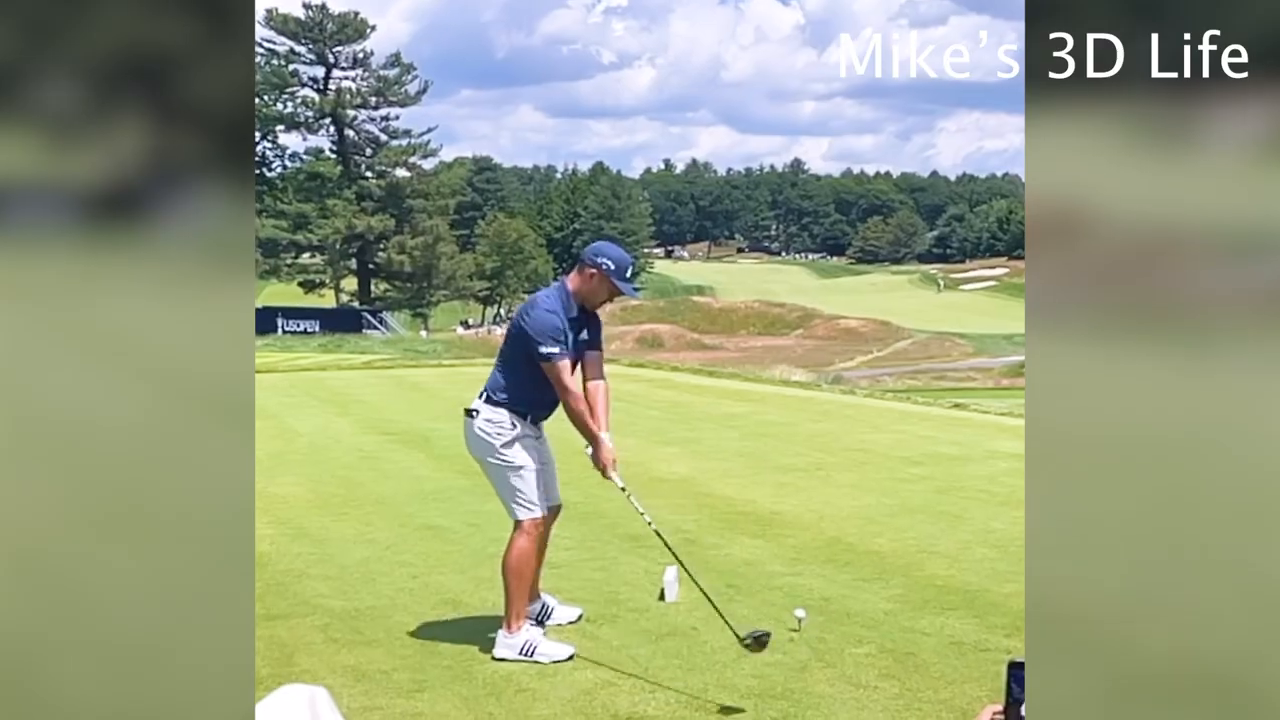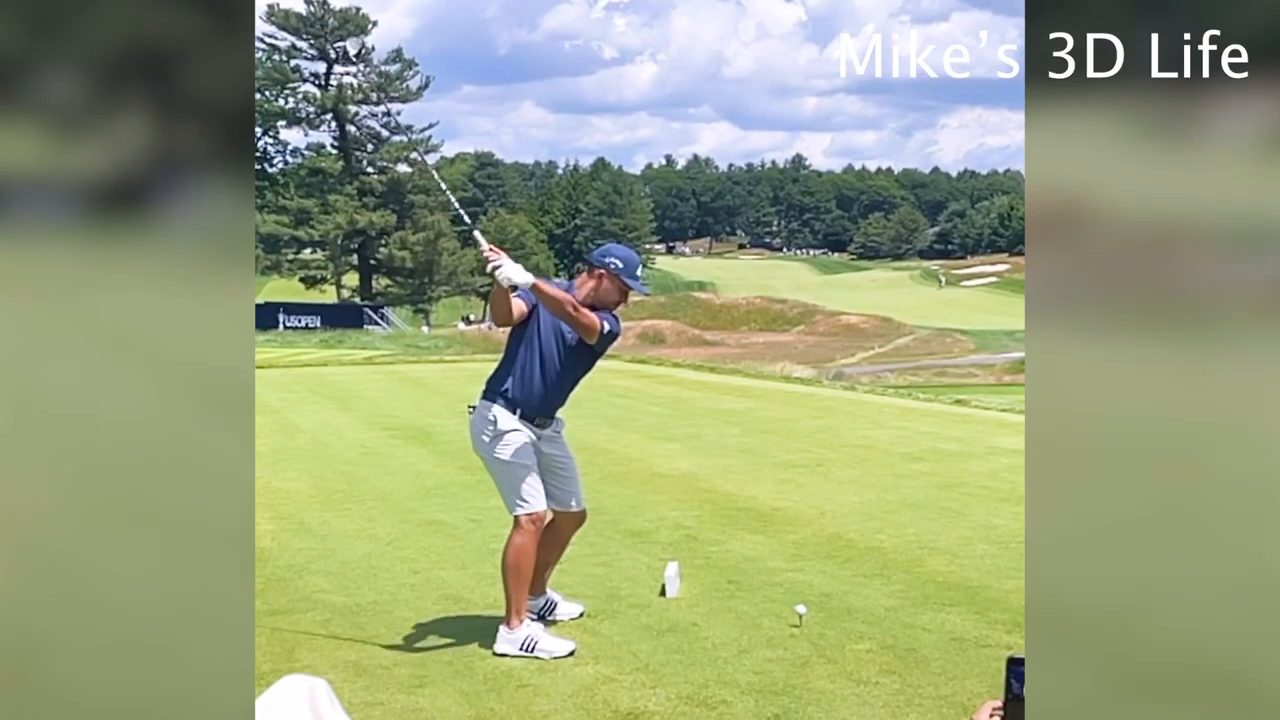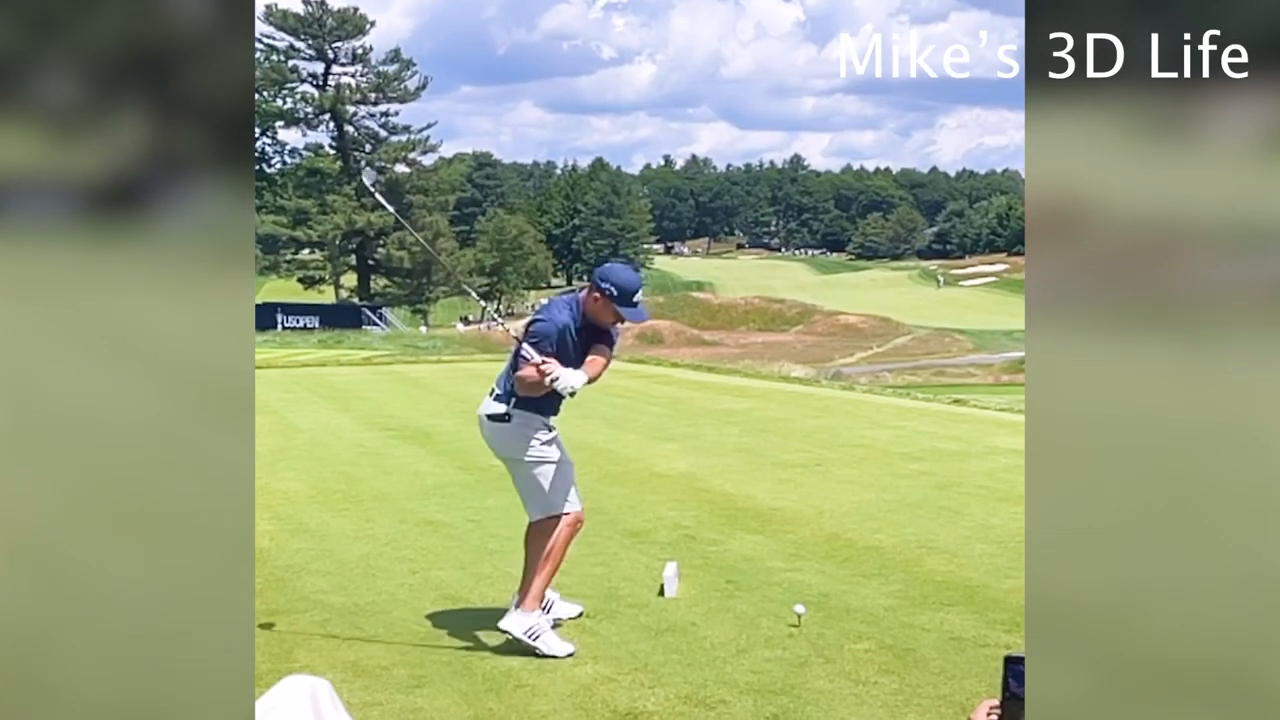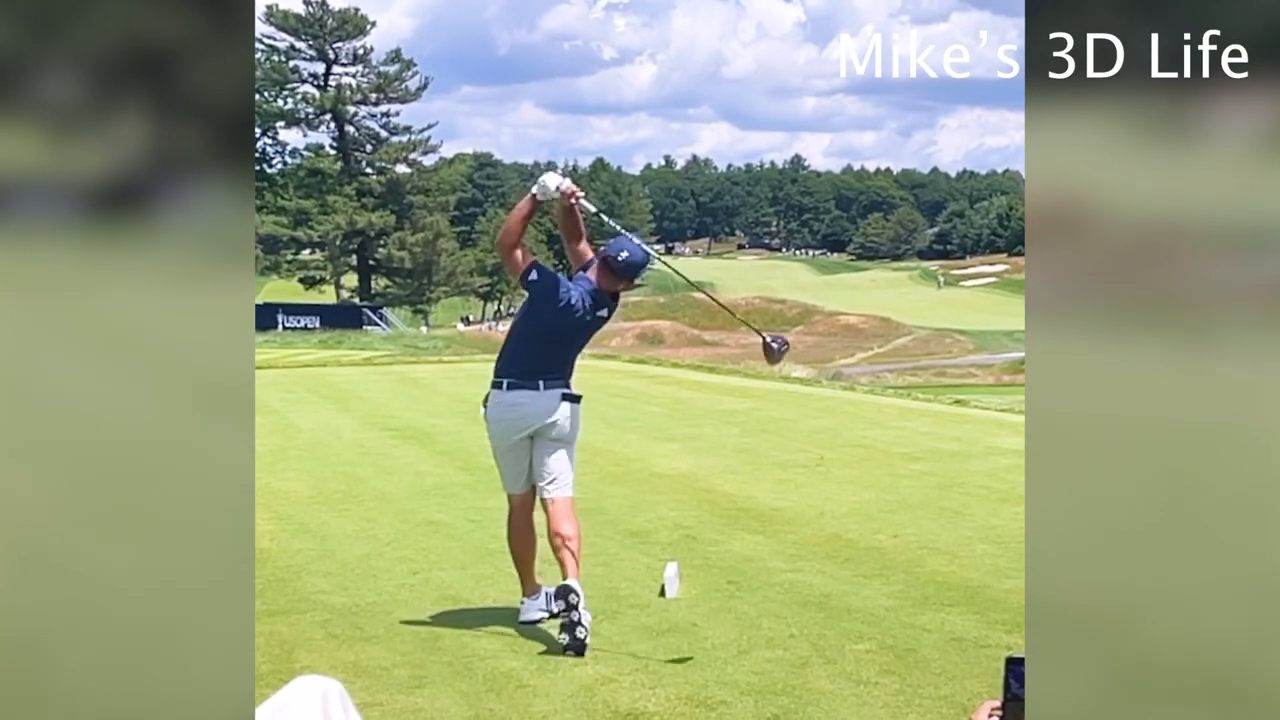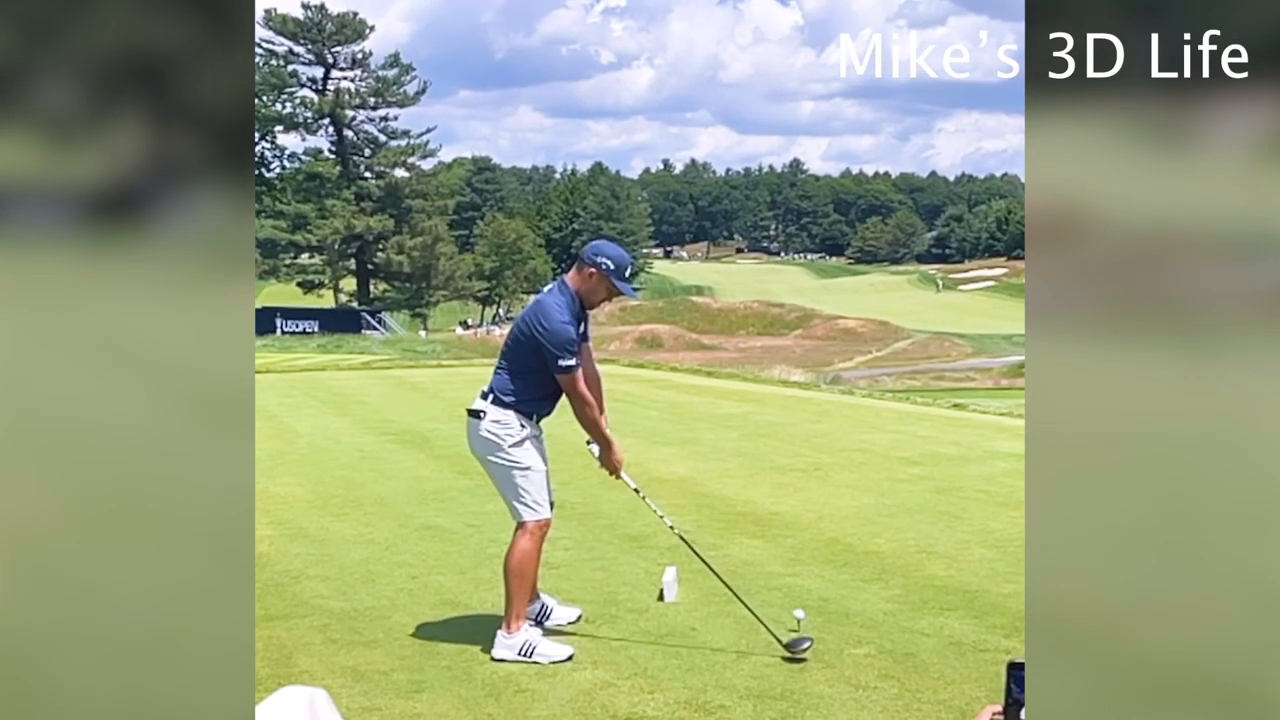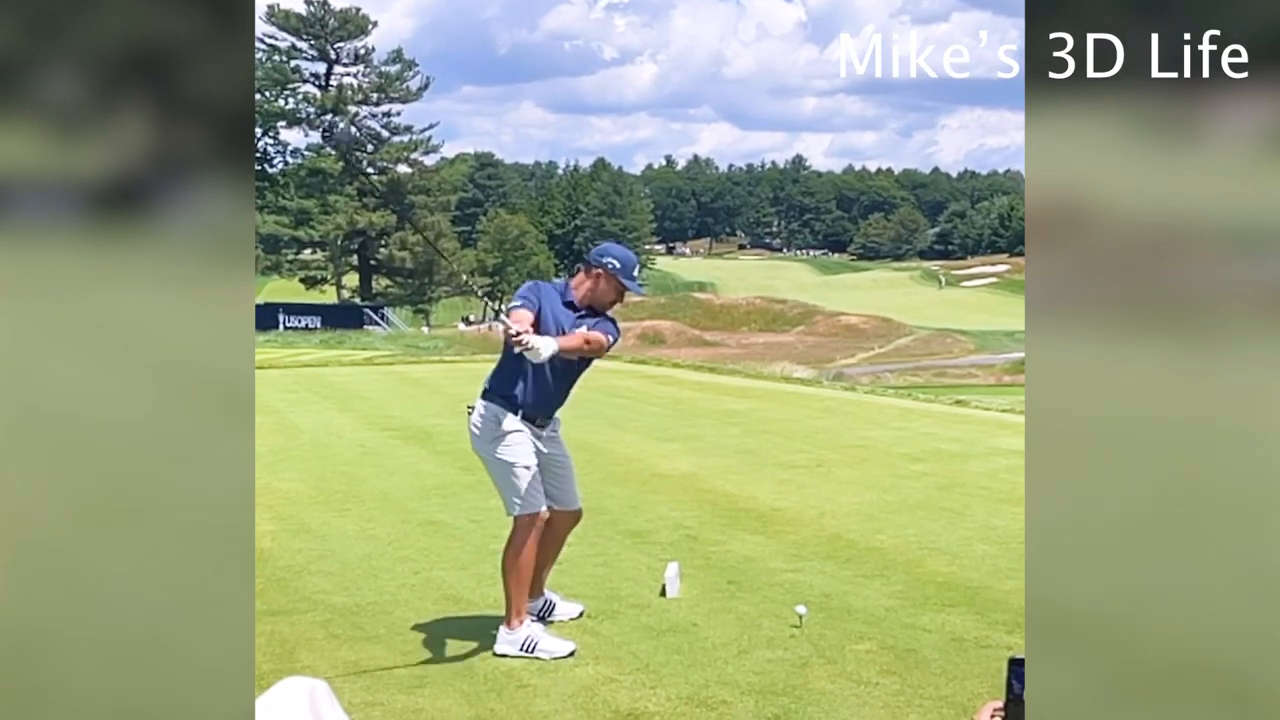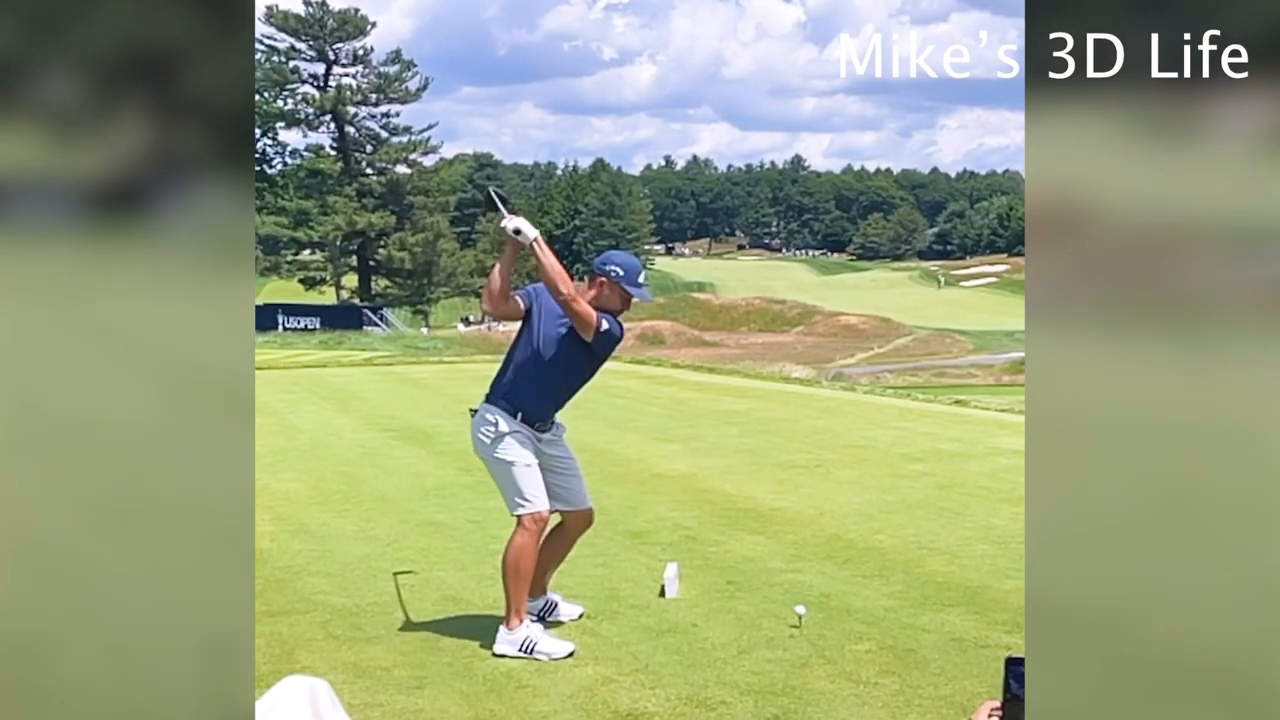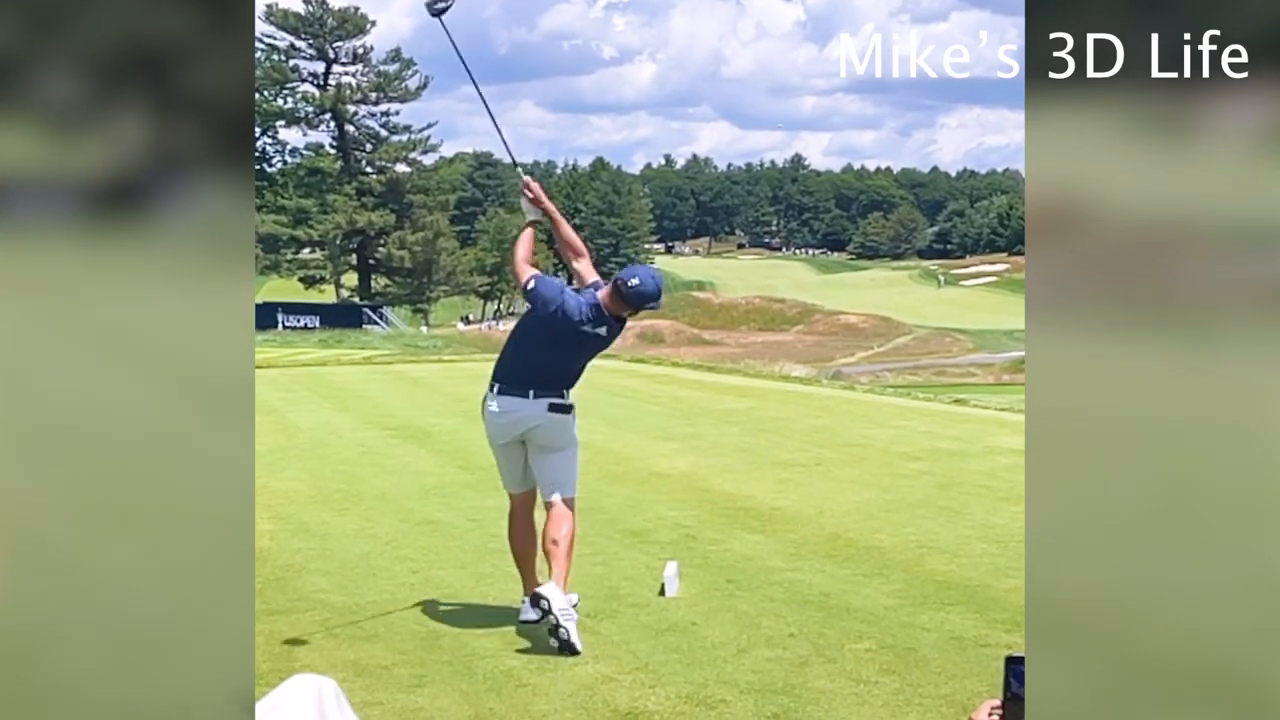
dt=0.4s
person 1, frame 1
left shoulder: (590, 322)
right shoulder: (544, 310)
left elbow: (594, 379)
right elbow: (564, 385)
left wrist: (603, 434)
right wrist: (597, 440)
left hip: (528, 426)
right hip: (500, 425)
left knee: (547, 511)
right knee: (531, 520)
left ankle: (532, 602)
right ankle: (513, 633)
person 1, frame 2
left shoulder: (607, 326)
right shoulder: (537, 294)
left elbow: (573, 314)
right elbow: (502, 315)
left wrist: (529, 280)
right wrist: (503, 276)
left hip: (545, 427)
right hip: (501, 421)
left knee: (572, 514)
right knee: (531, 518)
left ankle: (535, 597)
right ankle: (514, 629)
person 1, frame 3
left shoulder: (601, 322)
right shoulder: (555, 321)
left elbow: (593, 366)
right elbow: (525, 383)
left wrist: (569, 376)
right wrist: (549, 376)
left hip: (515, 420)
right hip: (518, 422)
left knee: (547, 510)
right knee: (566, 516)
left ankle: (534, 596)
right ankle: (525, 615)
person 1, frame 4
left shoulder: (555, 292)
right shoulder: (605, 304)
left elbow: (505, 244)
right elbow: (582, 251)
left wrist: (538, 194)
right wrist: (568, 198)
left hip: (506, 402)
right hip: (555, 404)
left knee: (519, 500)
right knee: (558, 497)
left ankle: (533, 597)
right ankle: (567, 587)
person 1, frame 5
left shoulder: (577, 310)
right shoulder: (554, 315)
left elbow: (590, 375)
right elbow: (579, 394)
left wrist: (606, 436)
right wrist: (607, 443)
left hip: (521, 424)
right hip: (503, 425)
left knee: (540, 512)
right knee: (534, 521)
left ankle: (531, 602)
right ankle: (513, 634)
person 1, frame 6
left shoulder: (606, 327)
right shoulder: (538, 292)
left elbow: (585, 343)
right elbow: (518, 326)
left wrist: (551, 346)
right wrist: (522, 332)
left hip: (544, 426)
right hip: (502, 421)
left knee: (567, 513)
right knee: (530, 517)
left ankle: (534, 598)
right ankle: (515, 630)
person 1, frame 7
left shoulder: (610, 330)
right shoulder: (541, 294)
left elbow: (570, 306)
right elbow: (493, 306)
left wrist: (535, 242)
right wrist: (510, 248)
left hip: (541, 426)
right hip: (501, 423)
left knee: (580, 514)
right knee: (533, 516)
left ankle: (535, 595)
right ankle: (514, 629)
person 1, frame 8
left shoulder: (555, 301)
right shoulder: (612, 325)
left elbow: (521, 262)
right elbow: (580, 259)
left wrist: (536, 210)
right wrist: (546, 206)
left hip: (500, 405)
right hip: (550, 413)
left knee: (521, 503)
right knee: (559, 505)
left ankle: (532, 598)
right ankle: (555, 592)
